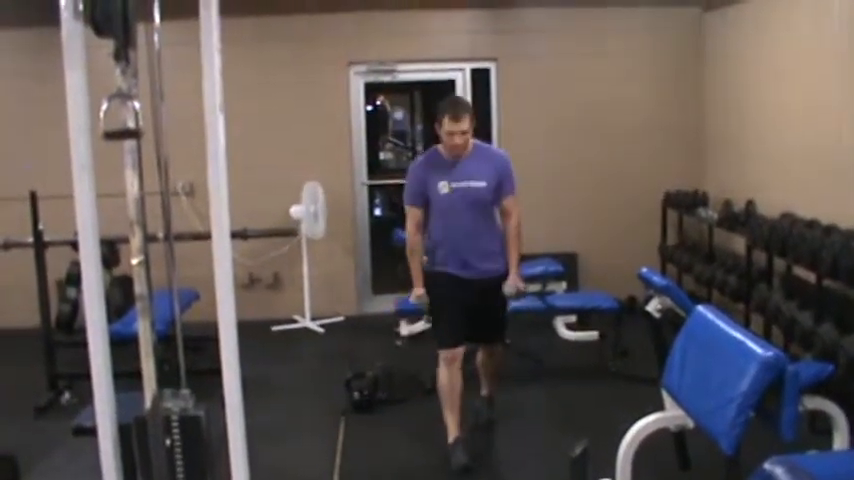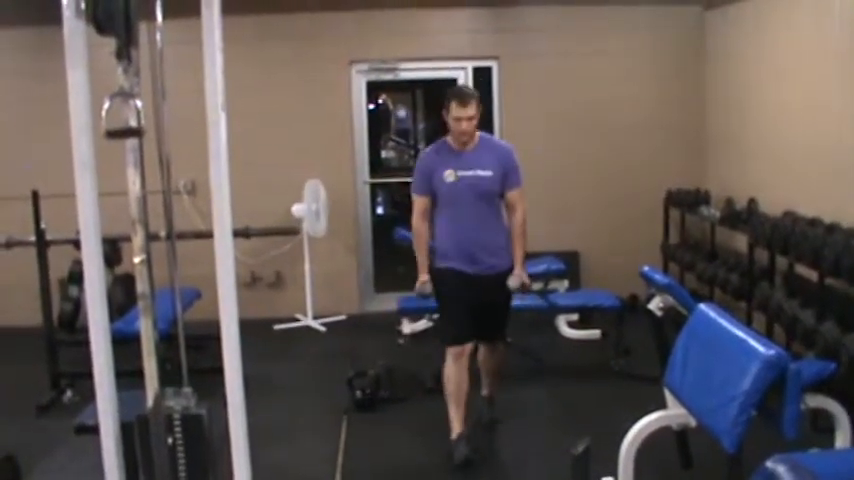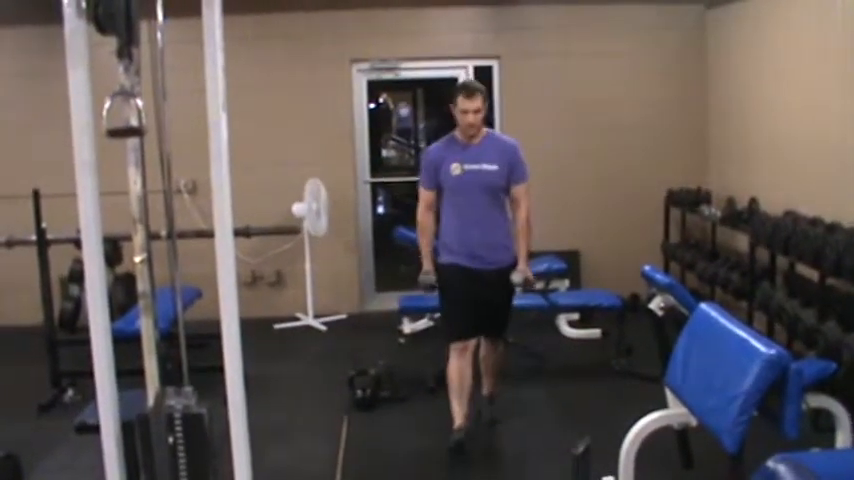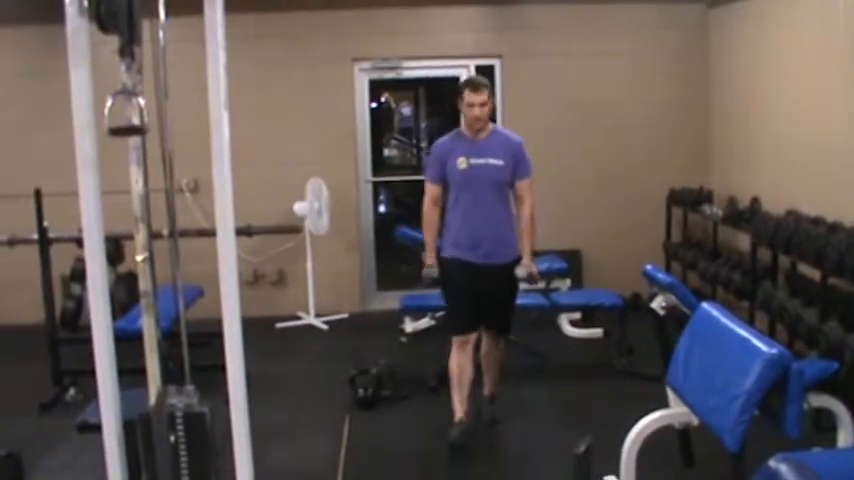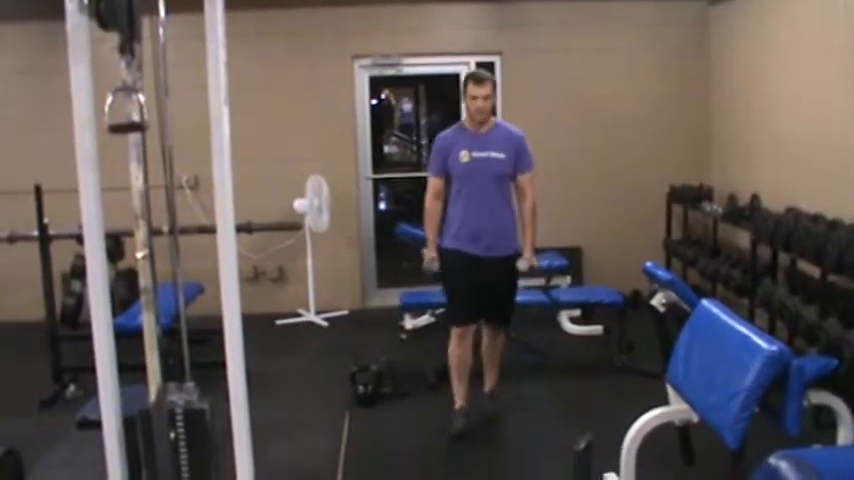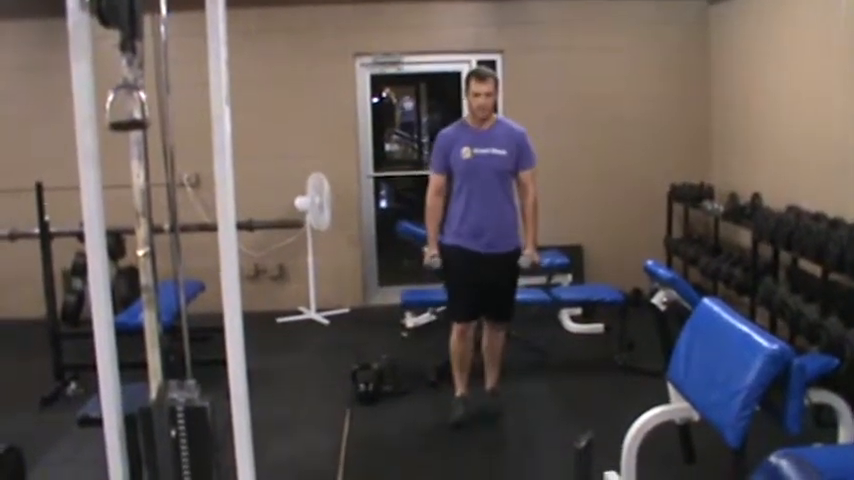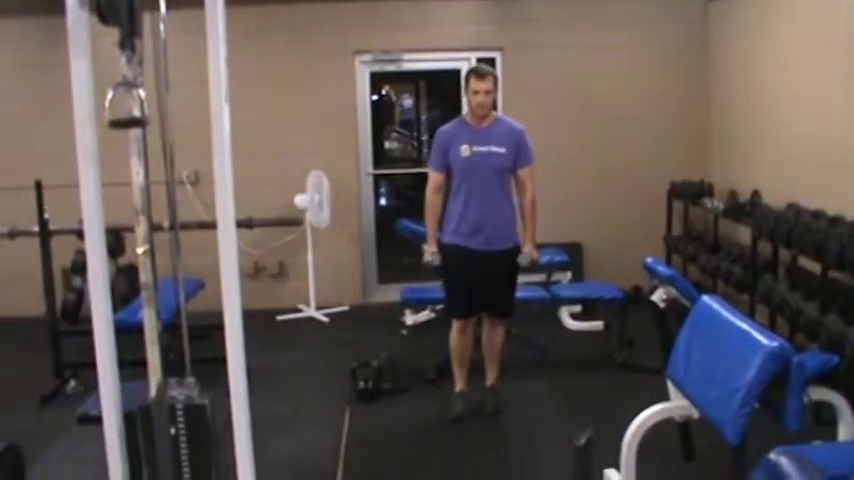
dt=0.1s
person 1, frame 1
left shoulder: (496, 161)
right shoulder: (422, 169)
left elbow: (511, 217)
right elbow: (414, 229)
left wrist: (514, 272)
right wrist: (418, 282)
left hip: (492, 272)
right hip: (445, 275)
left knee: (491, 344)
right knee: (450, 355)
left ankle: (486, 394)
right ankle: (454, 437)
person 1, frame 2
left shoulder: (502, 154)
right shoulder: (429, 160)
left elbow: (516, 211)
right elbow: (420, 217)
left wrist: (519, 264)
right wrist: (423, 270)
left hip: (496, 267)
right hip: (451, 269)
left knee: (492, 342)
right knee: (457, 351)
left ankle: (487, 394)
right ankle: (457, 434)
person 1, frame 3
left shoulder: (507, 150)
right shoulder: (436, 154)
left elbow: (520, 207)
right elbow: (426, 210)
left wrist: (523, 260)
right wrist: (427, 261)
left hip: (500, 263)
right hip: (455, 265)
left knee: (493, 338)
right knee: (461, 345)
left ankle: (488, 394)
right ankle: (459, 424)
person 1, frame 4
left shoulder: (512, 146)
right shoulder: (443, 149)
left elbow: (525, 202)
right elbow: (432, 204)
left wrist: (527, 255)
right wrist: (430, 254)
left hip: (502, 258)
right hip: (458, 258)
left knee: (495, 333)
right knee: (463, 339)
left ankle: (489, 394)
right ankle: (460, 416)
person 1, frame 5
left shoulder: (514, 140)
right shoulder: (446, 141)
left elbow: (526, 195)
right elbow: (434, 197)
left wrist: (528, 247)
right wrist: (431, 247)
left hip: (503, 252)
right hip: (459, 251)
left knee: (495, 327)
right knee: (462, 330)
left ankle: (490, 390)
right ankle: (460, 404)
person 1, frame 6
left shoulder: (516, 136)
right shoulder: (448, 138)
left elbow: (527, 192)
right elbow: (436, 194)
left wrist: (530, 243)
right wrist: (432, 243)
left hip: (503, 248)
right hip: (460, 247)
left knee: (496, 322)
right knee: (462, 325)
left ankle: (491, 388)
right ankle: (460, 393)
person 1, frame 7
left shoulder: (514, 134)
right shoulder: (447, 136)
left elbow: (526, 190)
right elbow: (435, 191)
left wrist: (529, 241)
right wrist: (431, 241)
left hip: (502, 245)
right hip: (459, 245)
left knee: (495, 319)
right knee: (462, 322)
left ankle: (491, 386)
right ankle: (460, 389)
